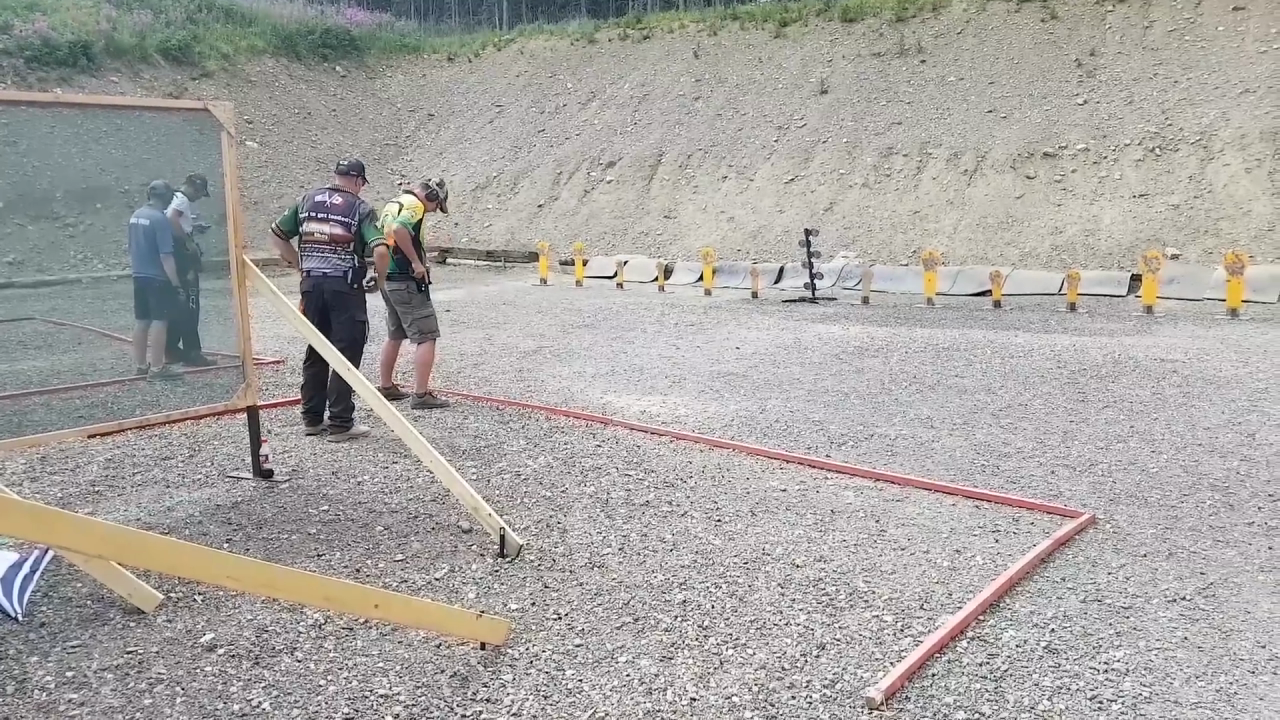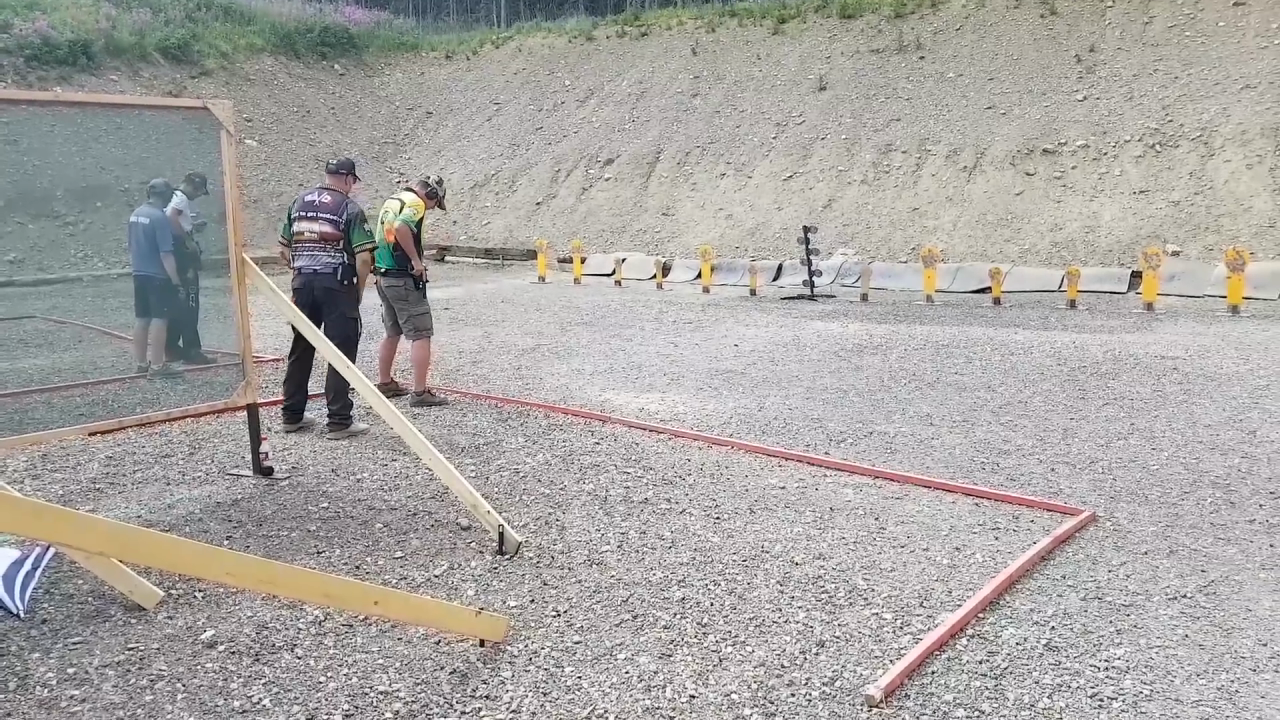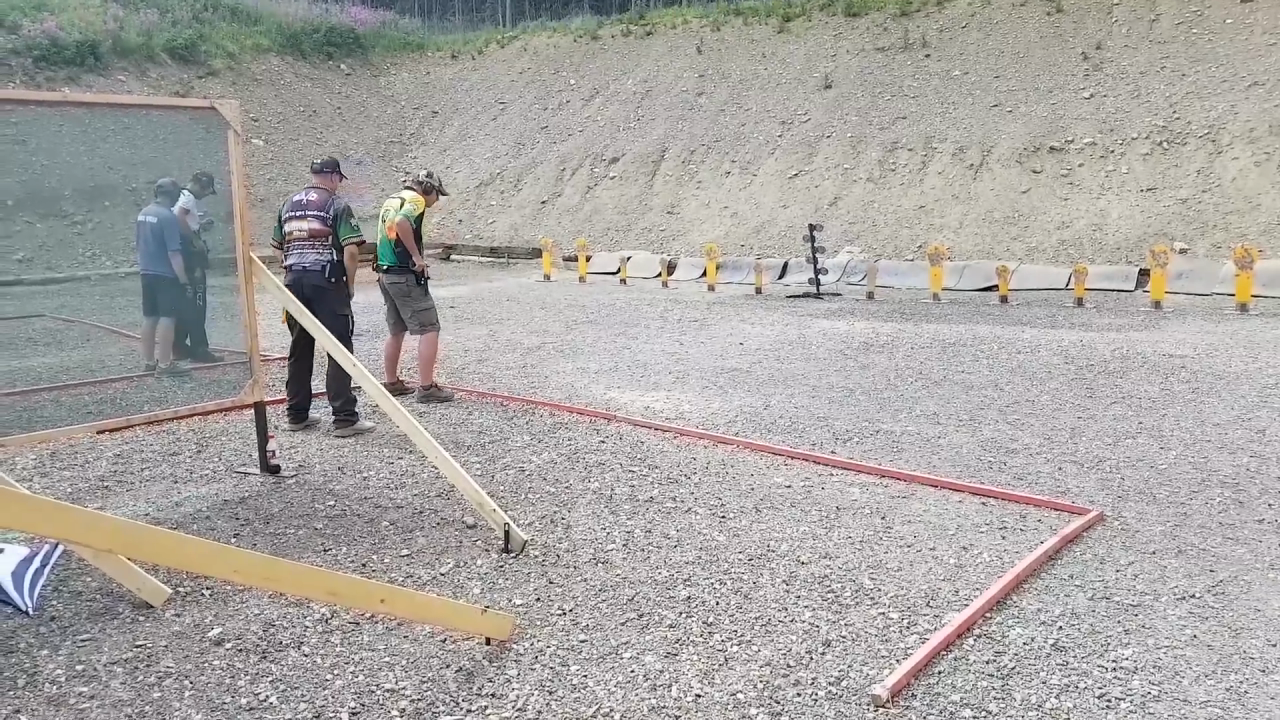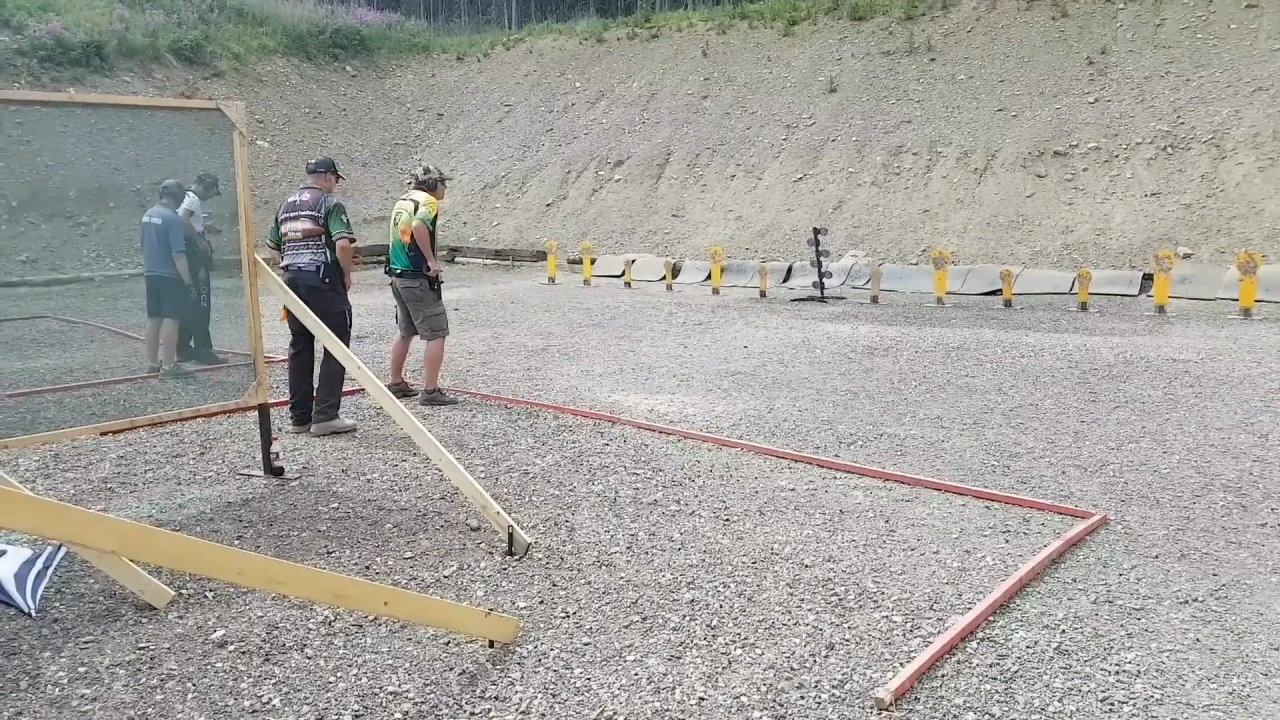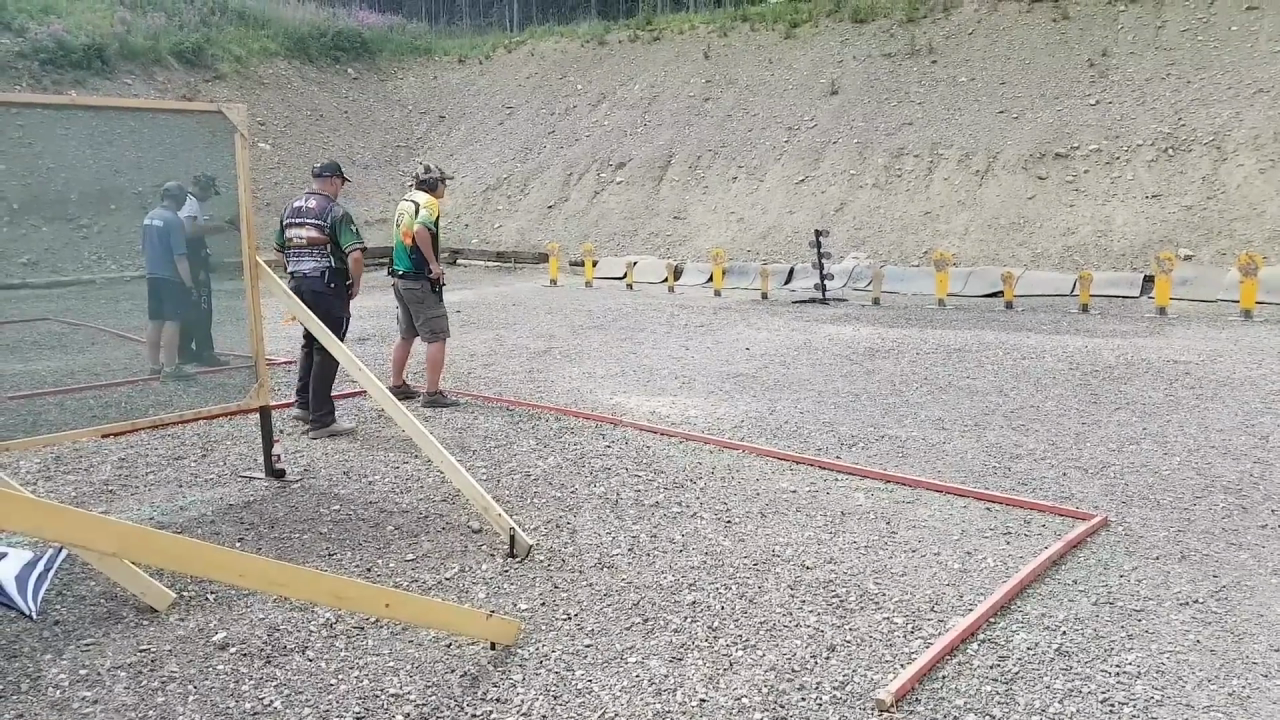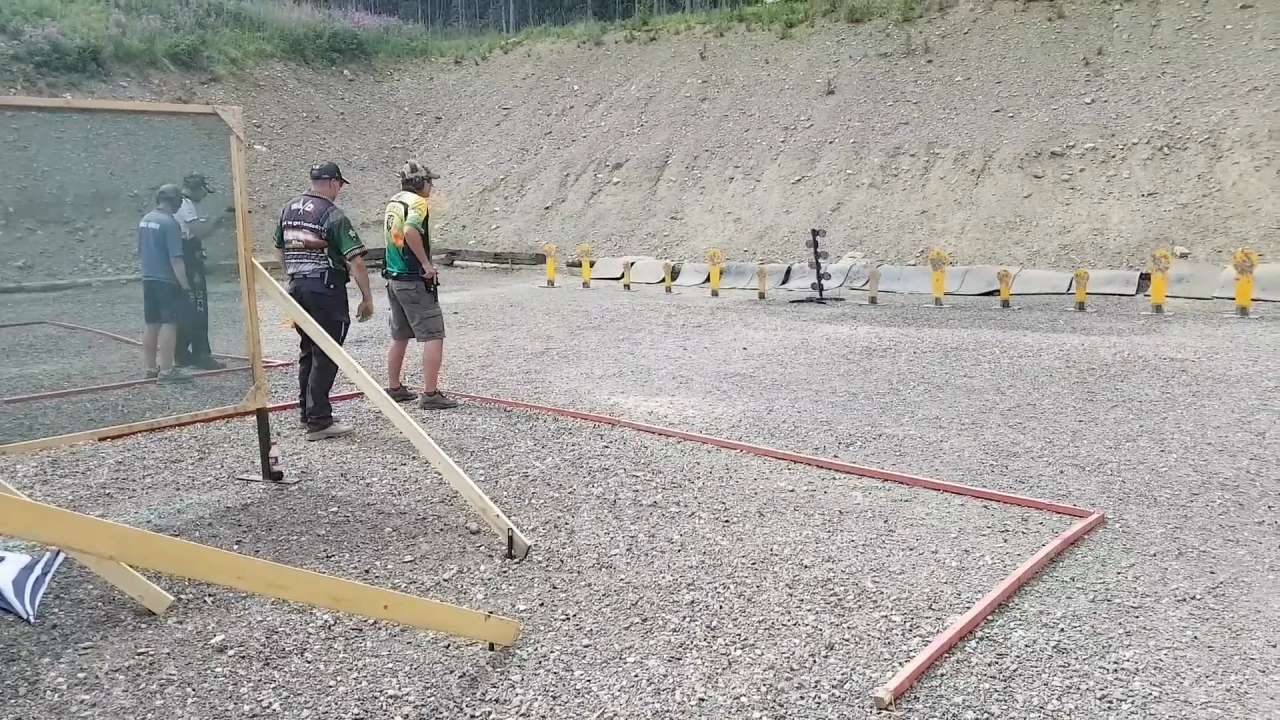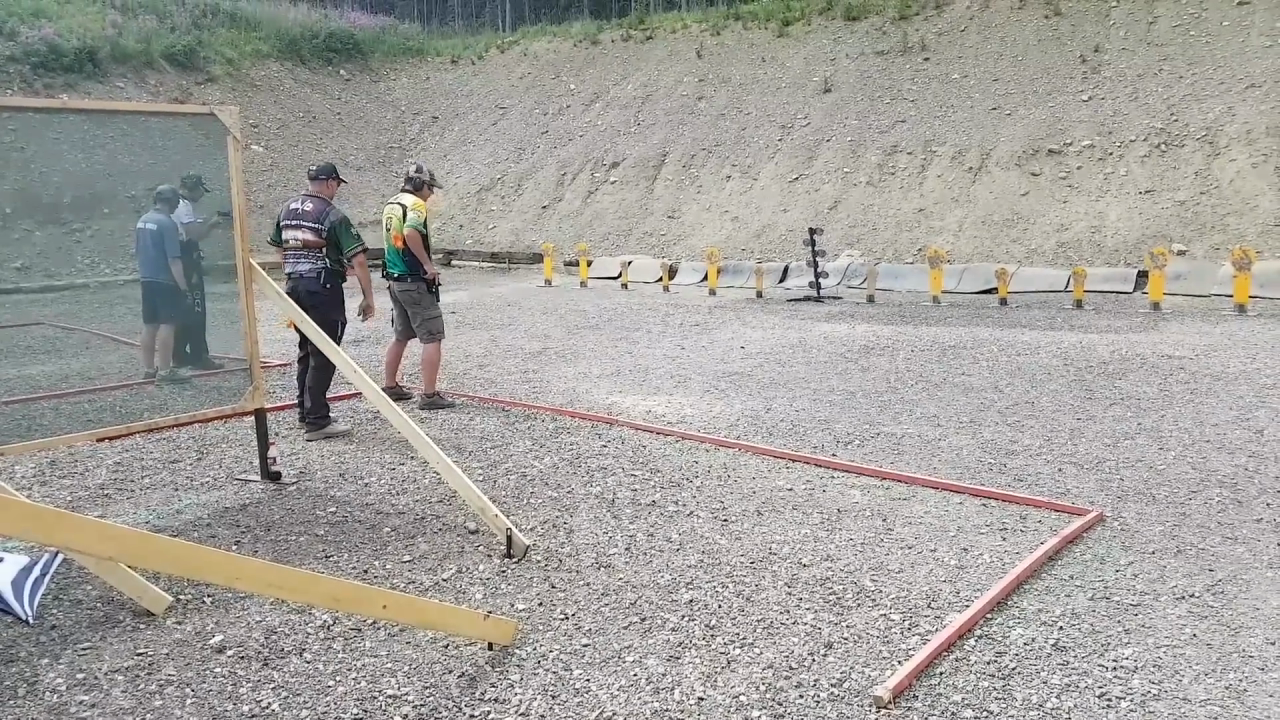
dt=0.3s
person 1, frame 1
left shoulder: (306, 200)
right shoulder: (360, 208)
left elbow: (277, 234)
right elbow: (380, 250)
left wrist: (300, 265)
right wrist: (379, 280)
left hip: (311, 284)
right hip: (345, 286)
left knee: (315, 351)
right knee: (346, 354)
left ankle: (312, 418)
right ankle: (340, 423)
person 1, frame 2
left shoulder: (298, 202)
right shoulder: (350, 208)
left elbow: (285, 249)
right elbow: (363, 257)
right wrist: (359, 289)
left hip: (302, 283)
right hip: (336, 284)
left knee: (301, 349)
right knee: (341, 351)
left ankle: (292, 415)
right ankle: (339, 421)
person 1, frame 3
left shoulder: (288, 204)
right shoulder: (337, 205)
left elbow: (279, 249)
right elbow: (350, 250)
right wrist: (350, 284)
left hip: (293, 280)
right hip: (326, 281)
left knee: (300, 348)
right knee: (339, 349)
left ankle: (297, 414)
right ankle: (344, 418)
person 1, frame 4
left shoulder: (285, 205)
right shoulder: (330, 203)
left elbow: (275, 250)
right elbow: (344, 245)
right wrist: (347, 275)
left hip: (291, 280)
right hip: (322, 280)
left knee: (300, 348)
left ankle: (300, 417)
right ankle: (324, 415)
person 1, frame 5
left shoulder: (291, 208)
right shoulder: (336, 211)
left elbow: (280, 250)
right elbow: (355, 256)
right wrist: (355, 283)
left hip: (298, 284)
right hip: (327, 286)
left knee: (311, 344)
right knee: (326, 352)
left ankle: (304, 404)
right ankle: (321, 421)
person 1, frame 6
left shoulder: (289, 209)
right shoulder: (333, 216)
left elbow: (281, 250)
right elbow: (356, 262)
right wrist: (367, 299)
left hip: (297, 286)
right hip: (325, 289)
left knee: (308, 351)
right knee: (325, 356)
left ankle: (308, 412)
right ankle: (319, 422)
person 1, frame 7
left shoulder: (287, 209)
right shoulder: (332, 215)
left elbow: (277, 246)
right elbow: (358, 259)
right wrist: (368, 297)
left hip: (293, 285)
right hip: (322, 288)
left knee: (306, 352)
right knee: (323, 356)
left ankle: (306, 413)
right ankle: (317, 422)
person 2, frame 1
left shoulder: (393, 203)
right shoulder: (414, 204)
right elbow: (399, 229)
right wrist: (416, 262)
left hip: (389, 280)
right hip: (407, 282)
left knee: (395, 336)
right knee: (426, 337)
left ankle: (386, 387)
right ankle: (421, 395)
person 2, frame 2
left shoulder: (392, 200)
right shoulder: (415, 202)
right elbow: (401, 227)
right wrist: (415, 260)
left hip: (384, 276)
right hip: (404, 278)
left knee: (393, 332)
right knee: (421, 335)
left ankle: (385, 383)
right ankle: (420, 393)
person 2, frame 3
left shoulder: (392, 199)
right shoulder: (415, 199)
right elbow: (402, 222)
right wrist: (416, 256)
left hip: (386, 274)
right hip: (406, 275)
left knee: (396, 331)
right knee: (428, 329)
left ankle: (392, 383)
right ankle: (427, 387)
person 2, frame 4
left shoulder: (402, 201)
right shoulder: (428, 201)
right elbow: (419, 226)
right wrist: (431, 260)
left hip: (398, 276)
right hip: (418, 278)
left knee: (405, 332)
right knee: (436, 334)
left ankle: (396, 383)
right ankle: (430, 391)
person 2, frame 5
left shoulder: (405, 201)
right shoulder: (428, 202)
right elbow: (420, 229)
right wrist: (433, 263)
left hip: (400, 278)
right hip: (420, 280)
left knee: (406, 335)
right knee: (437, 337)
left ankle: (397, 385)
right ankle: (432, 394)
person 2, frame 6
left shoulder: (393, 203)
right shoulder: (417, 202)
right elbow: (410, 231)
right wrist: (426, 262)
left hip: (394, 279)
right hip: (414, 281)
left knee: (400, 336)
right knee: (433, 336)
left ankle: (394, 388)
right ankle: (431, 394)
person 2, frame 7
left shoulder: (391, 204)
right shoulder: (415, 203)
right elbow: (411, 233)
right wrist: (427, 263)
left hip: (395, 280)
right hip: (416, 281)
left knee: (400, 336)
right knee: (432, 338)
left ankle: (390, 386)
right ankle: (430, 395)
person 3, frame 1
left shoulder: (135, 216)
right shoulder: (160, 219)
left elbow: (131, 248)
right elbow: (166, 255)
right wrist: (176, 283)
left hip: (139, 276)
right hip: (157, 278)
left knee: (141, 322)
right knee: (159, 322)
left ankle: (141, 365)
right ankle: (157, 369)
person 3, frame 2
left shoulder: (135, 215)
right shoulder: (160, 218)
left elbow: (131, 246)
right elbow: (166, 254)
right wrist: (176, 281)
left hip: (139, 275)
right hip: (157, 277)
left knee: (142, 320)
right knee: (159, 320)
left ankle: (141, 363)
right ankle: (157, 366)
person 3, frame 3
left shoulder: (143, 214)
right shoulder: (167, 217)
left elbow: (139, 245)
right elbow: (173, 252)
right wrist: (184, 280)
left hip: (146, 273)
right hip: (165, 276)
left knee: (149, 318)
right knee: (167, 318)
left ankle: (149, 362)
right ankle: (164, 365)
person 3, frame 4
left shoulder: (147, 215)
right shoulder: (172, 218)
left elbow: (143, 246)
right elbow: (178, 254)
right wrist: (188, 281)
left hip: (151, 275)
right hip: (169, 277)
left knee: (153, 319)
right knee: (170, 320)
left ankle: (153, 363)
right ankle: (168, 367)
person 3, frame 5
left shoulder: (149, 217)
right shoulder: (174, 221)
left elbow: (144, 249)
right elbow: (179, 256)
right wrist: (189, 283)
left hip: (152, 277)
right hip: (171, 279)
left knee: (154, 322)
right knee: (171, 322)
left ankle: (154, 366)
right ankle: (169, 369)
person 3, frame 6
left shoulder: (145, 220)
right shoulder: (170, 223)
left elbow: (140, 252)
right elbow: (176, 259)
right wrist: (185, 286)
left hip: (149, 280)
right hip: (167, 282)
left knee: (151, 325)
right knee: (168, 325)
left ankle: (151, 369)
right ankle: (167, 372)
person 3, frame 7
left shoulder: (142, 221)
right shoulder: (167, 224)
left elbow: (138, 252)
right elbow: (173, 259)
right wrist: (183, 286)
left hip: (146, 281)
right hip: (165, 283)
left knee: (149, 325)
right knee: (166, 325)
left ankle: (149, 369)
right ankle: (164, 372)
person 4, frame 1
left shoulder: (175, 199)
right shoulder: (182, 200)
right elbow: (171, 220)
left wrist: (193, 228)
right wrist: (189, 242)
left hip: (174, 257)
right hip: (182, 256)
left knee: (176, 305)
right knee: (189, 305)
left ankle: (172, 350)
right ankle: (192, 353)
person 4, frame 2
left shoulder: (174, 197)
right shoulder: (181, 199)
right elbow: (171, 219)
left wrist: (192, 226)
right wrist: (188, 240)
left hip: (175, 256)
right hip: (182, 255)
left knee: (176, 303)
right knee: (189, 304)
left ankle: (172, 348)
right ankle: (192, 351)
person 4, frame 3
left shoulder: (182, 197)
right shoulder: (188, 198)
right elbow: (178, 219)
left wrist: (199, 225)
right wrist: (196, 240)
left hip: (182, 255)
right hip: (190, 255)
left knee: (183, 302)
right knee: (196, 303)
left ankle: (180, 346)
right ankle: (199, 349)
person 4, frame 4
left shoulder: (186, 198)
right shoulder: (193, 200)
right elbow: (182, 221)
left wrist: (202, 230)
right wrist: (200, 239)
left hip: (187, 258)
right hip: (194, 258)
right knee: (200, 305)
left ankle: (184, 348)
right ankle: (203, 351)
person 4, frame 5
left shoulder: (186, 201)
right shoulder: (191, 202)
right elbow: (192, 229)
left wrist: (215, 227)
right wrist: (217, 227)
left hip: (188, 261)
right hip: (194, 261)
left knee: (188, 308)
right knee: (201, 307)
left ankle: (185, 351)
right ankle: (204, 353)
person 4, frame 6
left shoulder: (179, 204)
right shoulder: (187, 205)
right elbow: (200, 232)
left wrist: (215, 222)
right wrist: (217, 221)
left hip: (182, 264)
right hip: (190, 263)
right knee: (198, 310)
left ankle: (182, 354)
right ankle: (201, 356)
person 4, frame 7
left shoulder: (176, 205)
right shoulder: (184, 206)
right elbow: (195, 235)
left wrist: (209, 223)
right wrist: (211, 224)
left hip: (180, 264)
right hip: (188, 264)
right knee: (196, 311)
left ankle: (180, 355)
right ankle: (199, 357)
